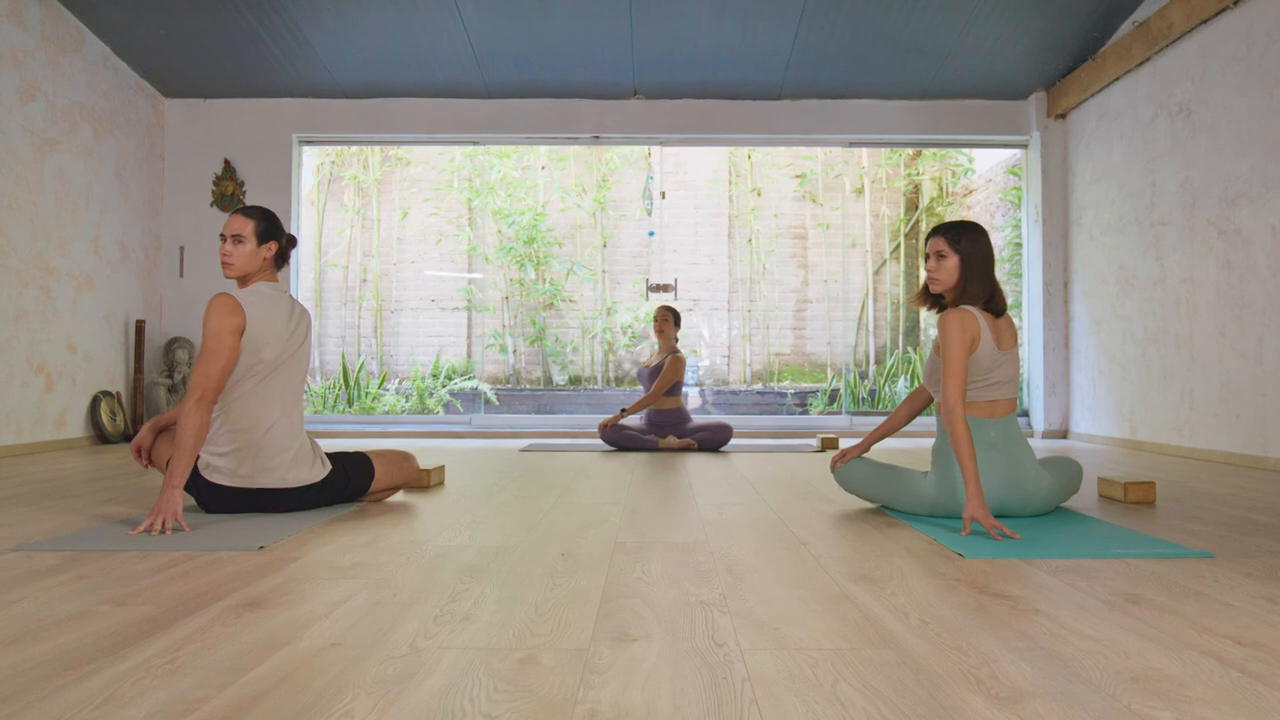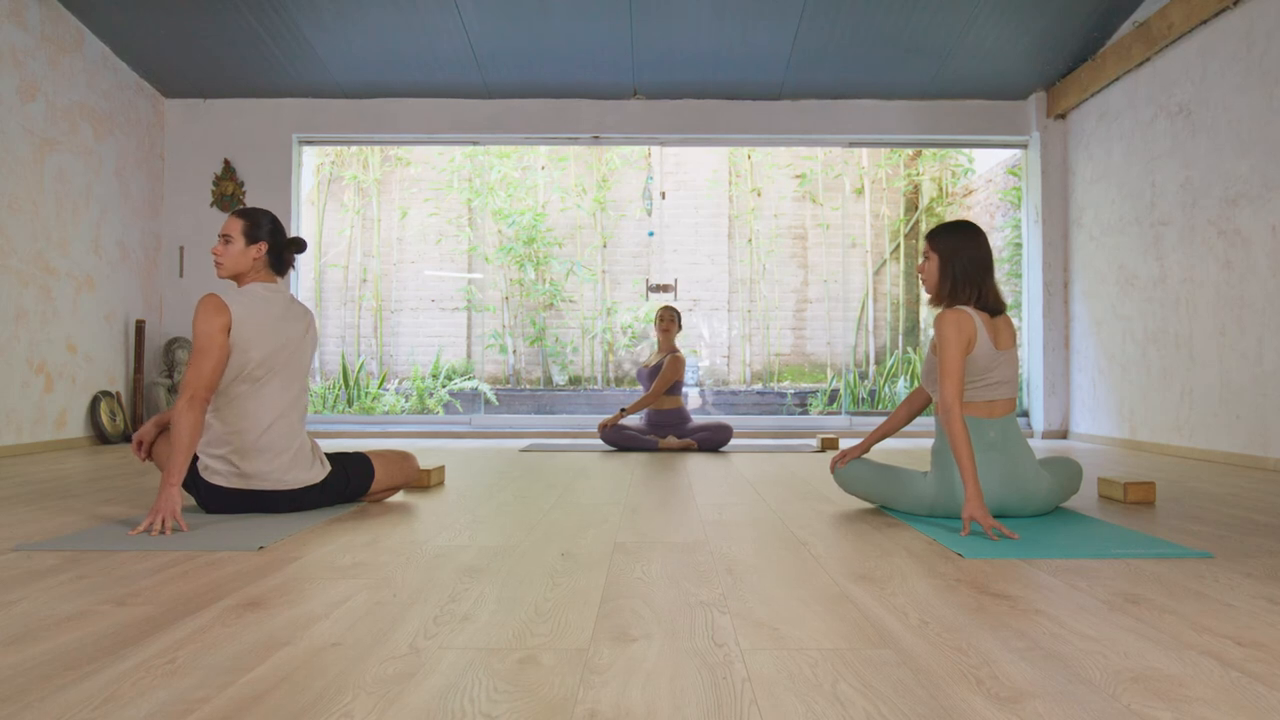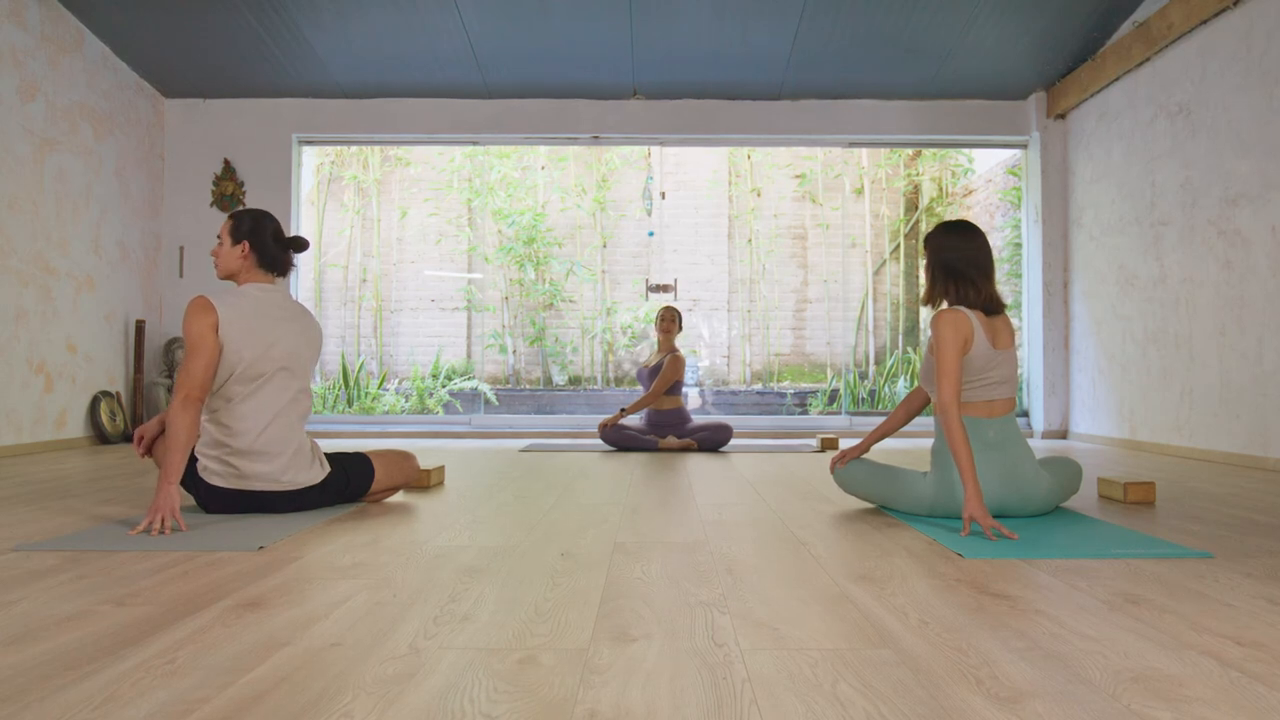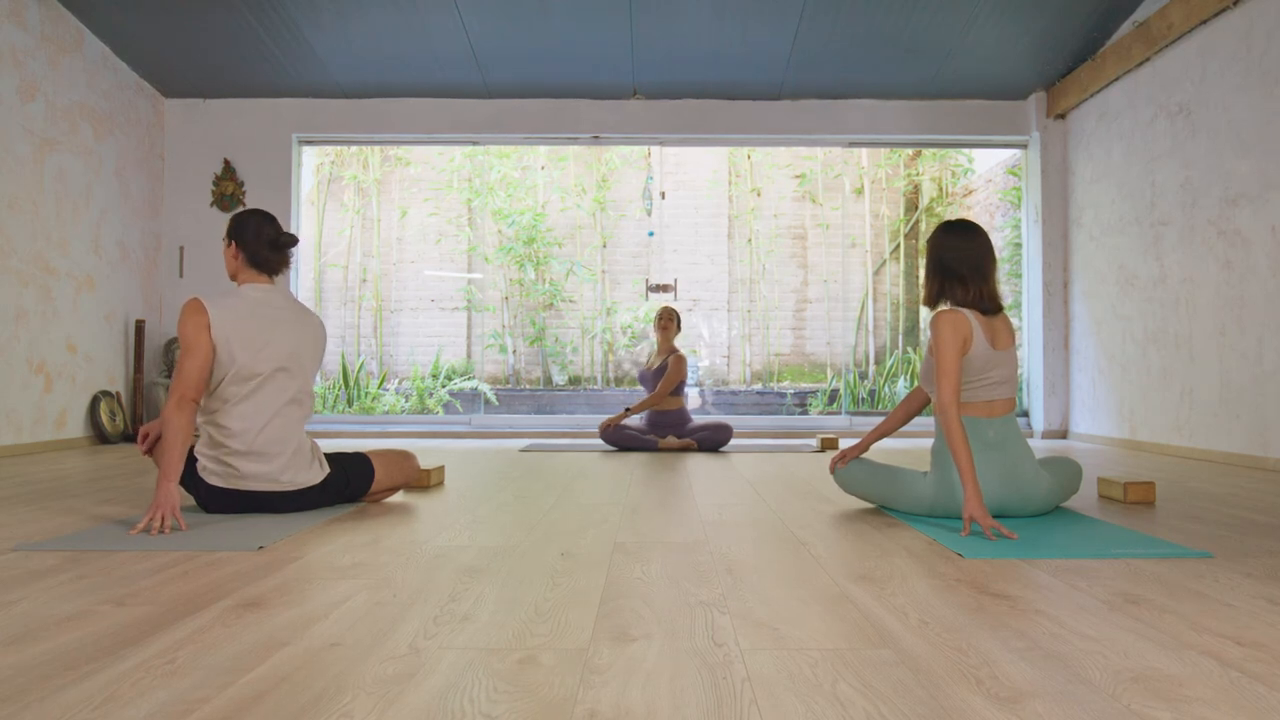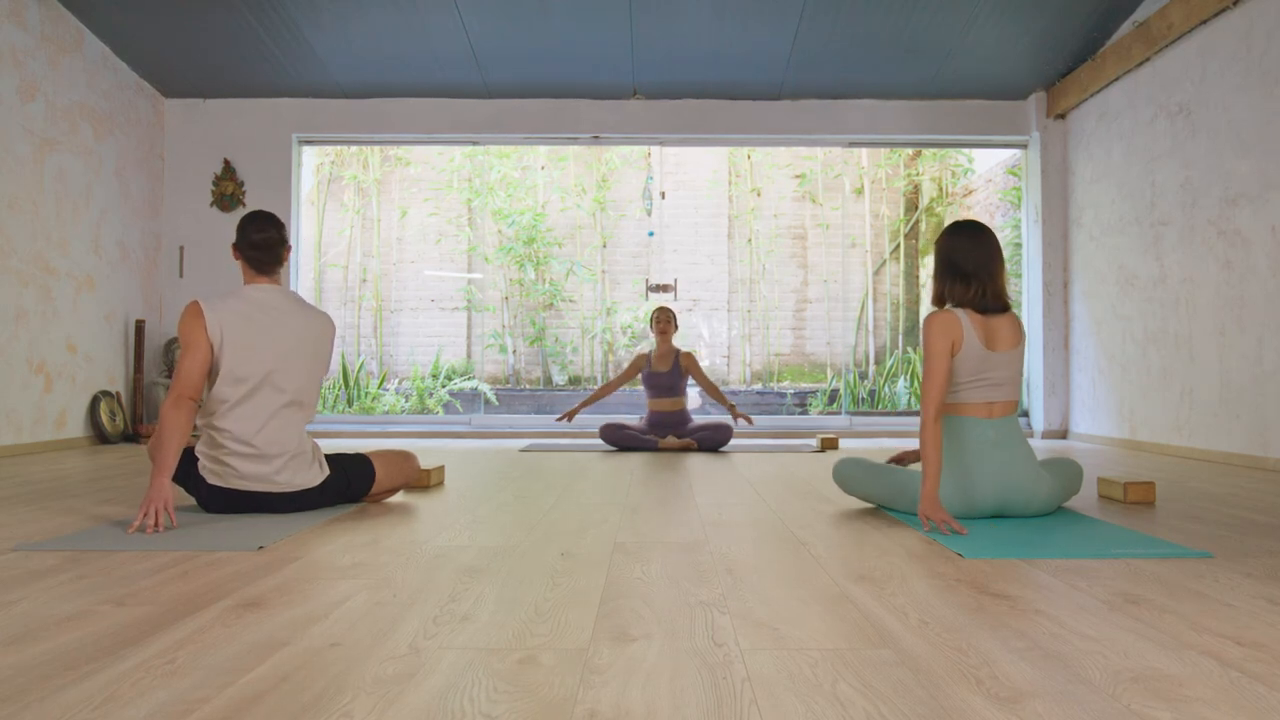
dt=1s
person 1, frame 1
left shoulder: (228, 306)
right shoulder: (300, 315)
left elbow: (201, 400)
left wrist: (171, 489)
right wrist: (154, 423)
left hip: (224, 489)
right hip: (296, 487)
left knee: (158, 440)
right knee: (408, 464)
person 1, frame 2
left shoulder: (217, 307)
right shoulder: (304, 317)
left elbow: (195, 400)
left wrist: (170, 488)
right wrist: (159, 420)
left hip: (222, 489)
right hip: (297, 487)
left knee: (159, 438)
right knee: (408, 465)
person 1, frame 3
left shoulder: (208, 310)
right shoulder: (308, 322)
left elbow: (190, 400)
left wrist: (167, 488)
right wrist: (164, 419)
left hip: (222, 490)
right hip: (297, 488)
left knee: (159, 438)
right knee: (408, 464)
person 1, frame 4
left shoulder: (202, 312)
right shoulder: (313, 323)
left elbow: (184, 400)
left wrist: (166, 487)
right wrist: (168, 421)
left hip: (220, 489)
right hip: (296, 488)
left knee: (160, 442)
right knee: (408, 464)
person 1, frame 5
left shoulder: (203, 315)
right shoulder: (321, 324)
left elbow: (183, 400)
left wrist: (160, 483)
left hip: (221, 490)
right hip: (297, 488)
left knee: (159, 443)
right knee: (409, 464)
person 2, frame 1
left shoulder: (955, 320)
right shoulder: (1004, 321)
left elbow: (953, 410)
right elbow: (929, 391)
left wrist: (973, 495)
right wrist: (867, 441)
left hip: (962, 476)
right hip: (1020, 482)
left knee: (845, 469)
right knee: (1070, 468)
person 2, frame 2
left shoulder: (952, 320)
right shoulder: (1003, 321)
left elbow: (951, 410)
right elbow: (928, 391)
left wrist: (971, 494)
right wrist: (867, 442)
left hip: (962, 476)
right hip: (1021, 484)
left knee: (845, 471)
right knee: (1070, 468)
person 2, frame 3
left shoulder: (948, 321)
right shoulder: (1002, 321)
left elbow: (948, 409)
right elbow: (928, 391)
left wrist: (971, 494)
right wrist: (867, 442)
left hip: (961, 482)
right hip: (1021, 485)
left knee: (846, 471)
right knee: (1069, 468)
person 2, frame 4
left shoulder: (948, 322)
right shoulder: (1002, 322)
left elbow: (948, 411)
right elbow: (928, 391)
left wrist: (971, 494)
right wrist: (866, 442)
left hip: (961, 481)
right hip: (1022, 487)
left knee: (846, 471)
right knee: (1069, 469)
person 2, frame 5
left shoulder: (941, 323)
right shoulder: (1014, 324)
left elbow: (932, 413)
left wrist: (928, 495)
right wrist: (926, 451)
left hip: (962, 486)
right hip: (1022, 487)
left knee: (844, 470)
right knee: (1070, 470)
left ankle: (945, 504)
person 3, frame 1
left shoulder: (676, 359)
right shoulder: (656, 355)
left elbow: (654, 395)
left wrist: (621, 414)
left hip: (678, 424)
right hip: (651, 425)
right knee: (607, 432)
right ankle: (668, 443)
person 3, frame 2
left shoulder: (675, 358)
right shoulder: (654, 355)
left elbow: (654, 395)
left wrist: (620, 414)
left hip: (678, 424)
right hip: (651, 424)
right knee: (607, 432)
right ankle: (666, 443)
person 3, frame 3
left shoulder: (675, 358)
right shoulder: (654, 355)
left elbow: (654, 394)
left wrist: (620, 414)
left hip: (678, 424)
right hip: (651, 425)
right knee: (607, 432)
right ankle: (668, 444)
person 3, frame 4
left shoulder: (678, 358)
right shoulder: (652, 356)
left elbow: (660, 395)
left wrist: (624, 414)
left hip: (679, 425)
right hip: (651, 425)
left knee: (724, 430)
right knee: (608, 432)
right ankle: (666, 444)
person 3, frame 5
left shoulder: (685, 358)
right shoulder: (642, 360)
left elbow: (708, 385)
right elbow: (613, 384)
left wrist: (732, 407)
right wrist: (580, 406)
left hip: (681, 425)
right hip: (651, 425)
left knee: (724, 431)
right knee: (607, 431)
left ankle: (653, 443)
right ankle: (663, 444)
